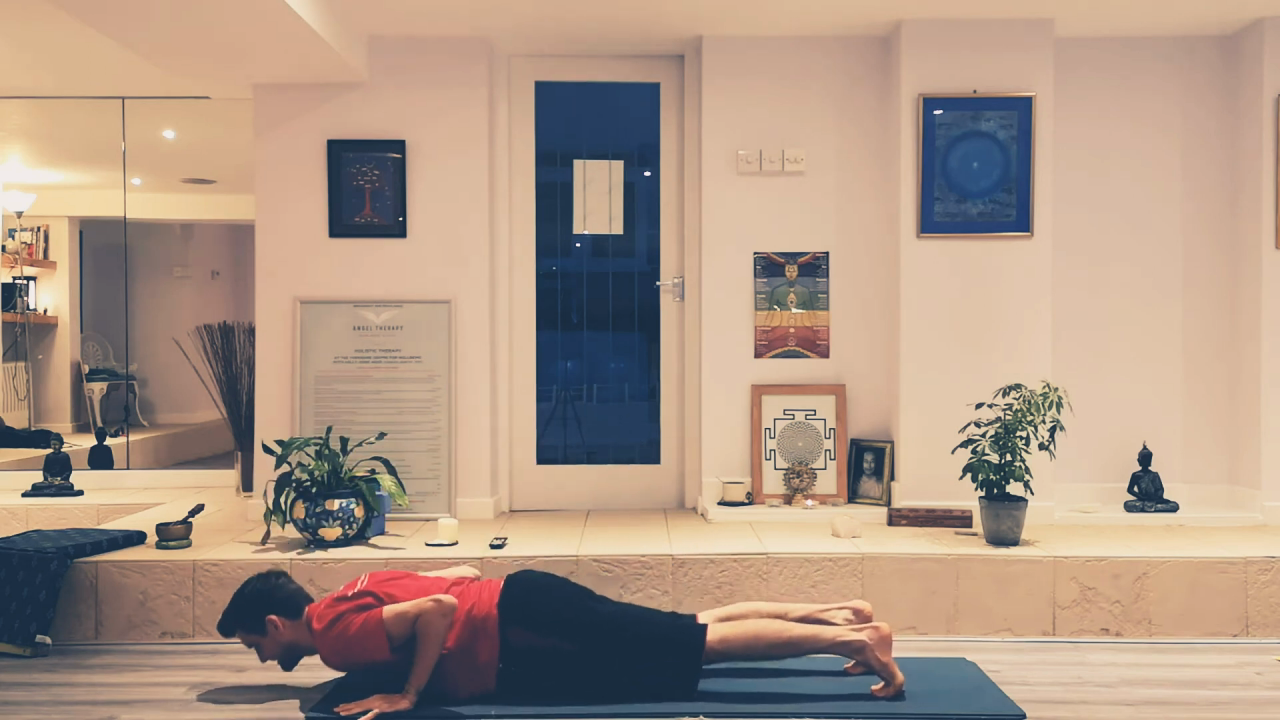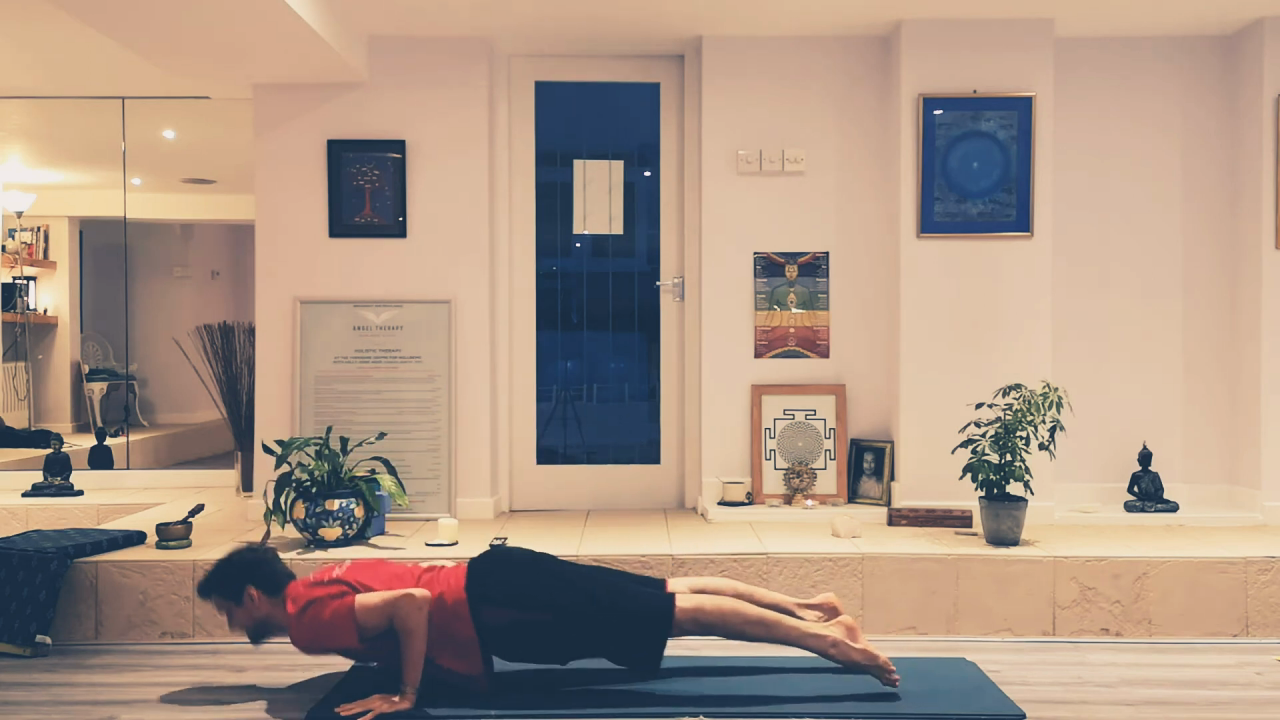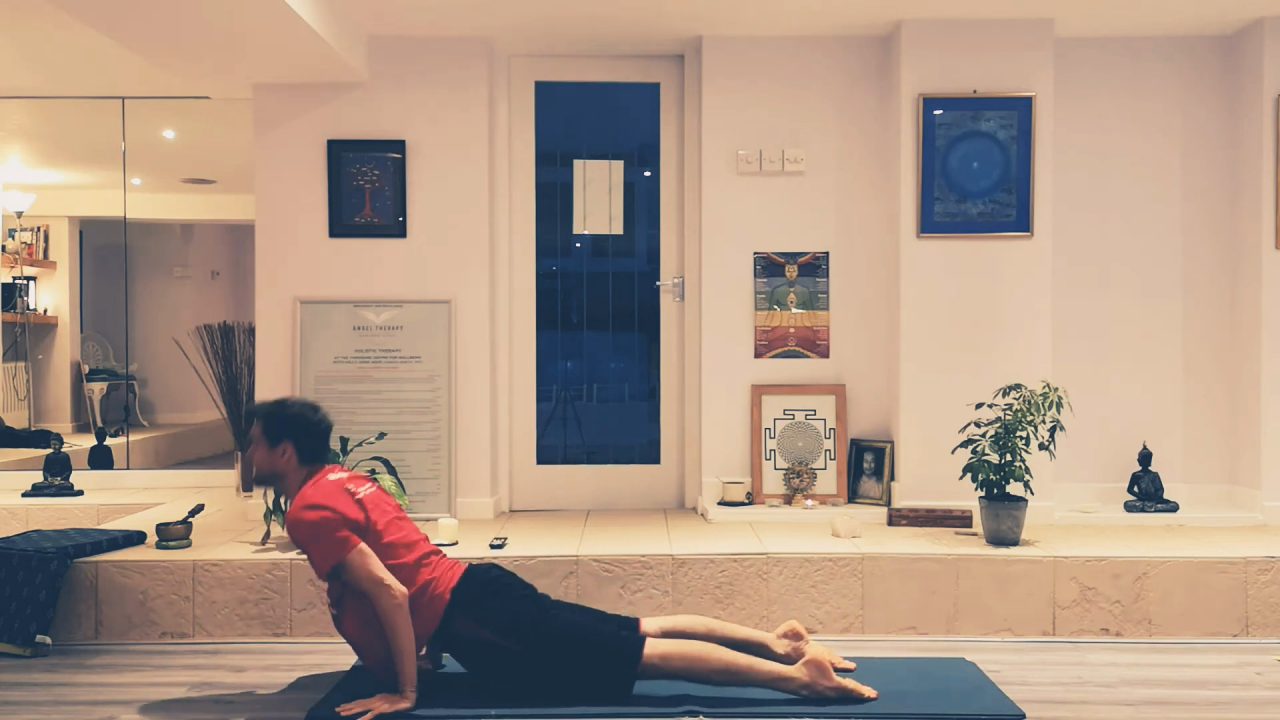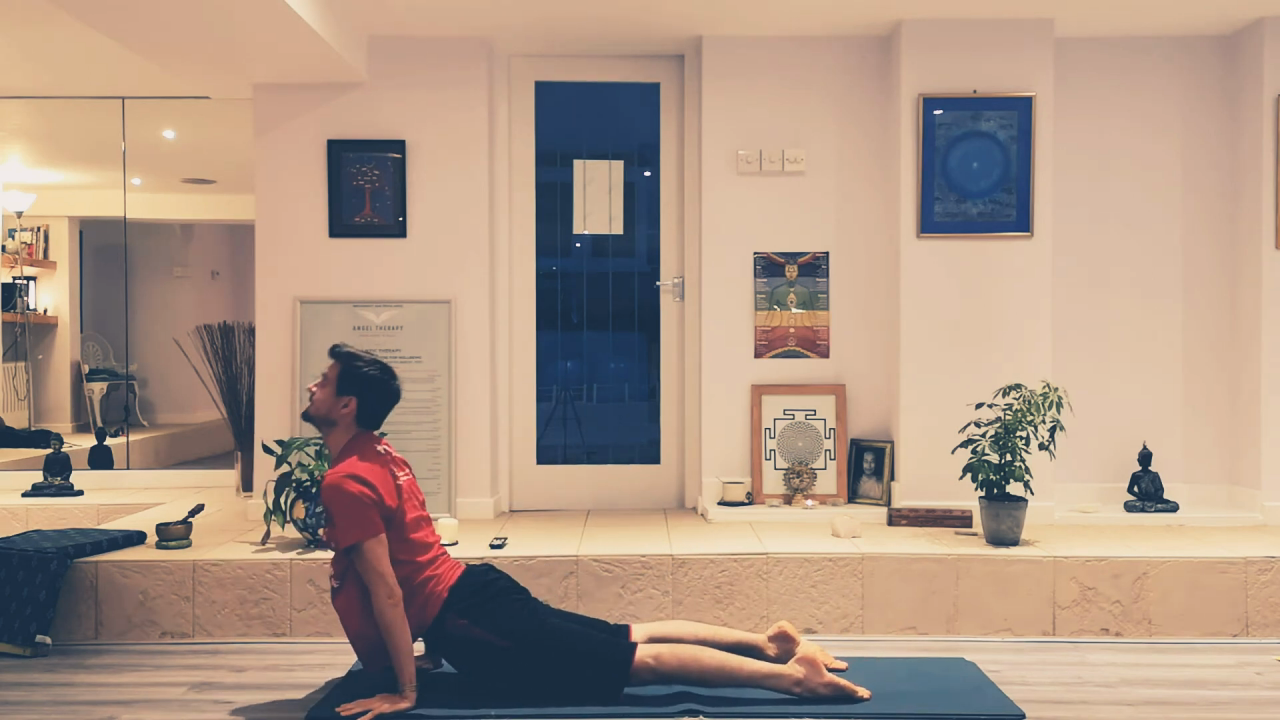
dt=0.3s
person 1, frame 1
left shoulder: (335, 633)
right shoulder: (352, 598)
left elbow: (439, 609)
right elbow: (462, 575)
right wrist: (413, 662)
left hip: (522, 625)
right hip: (520, 600)
left knee: (700, 642)
right knee: (699, 624)
left ankle: (854, 639)
right ankle: (842, 615)
person 1, frame 2
left shoulder: (304, 614)
right shoulder: (324, 578)
left elbow: (410, 607)
right wrist: (414, 663)
left hip: (493, 601)
right hip: (496, 576)
left knee: (667, 612)
right knee: (675, 597)
left ankle: (830, 641)
right ankle: (807, 612)
person 1, frame 3
left shoulder: (310, 512)
right shoulder: (347, 482)
left elbow: (392, 594)
right wrist: (416, 653)
left hip: (475, 616)
right hip: (480, 587)
left knee: (642, 656)
right knee: (645, 633)
right ankle: (776, 643)
person 1, frame 4
left shoulder: (345, 481)
right shoulder: (379, 455)
left elbow: (385, 592)
right wrist: (433, 643)
left hip: (466, 616)
right hip: (472, 591)
left knee: (637, 662)
right knee: (629, 637)
right ankle: (765, 643)
